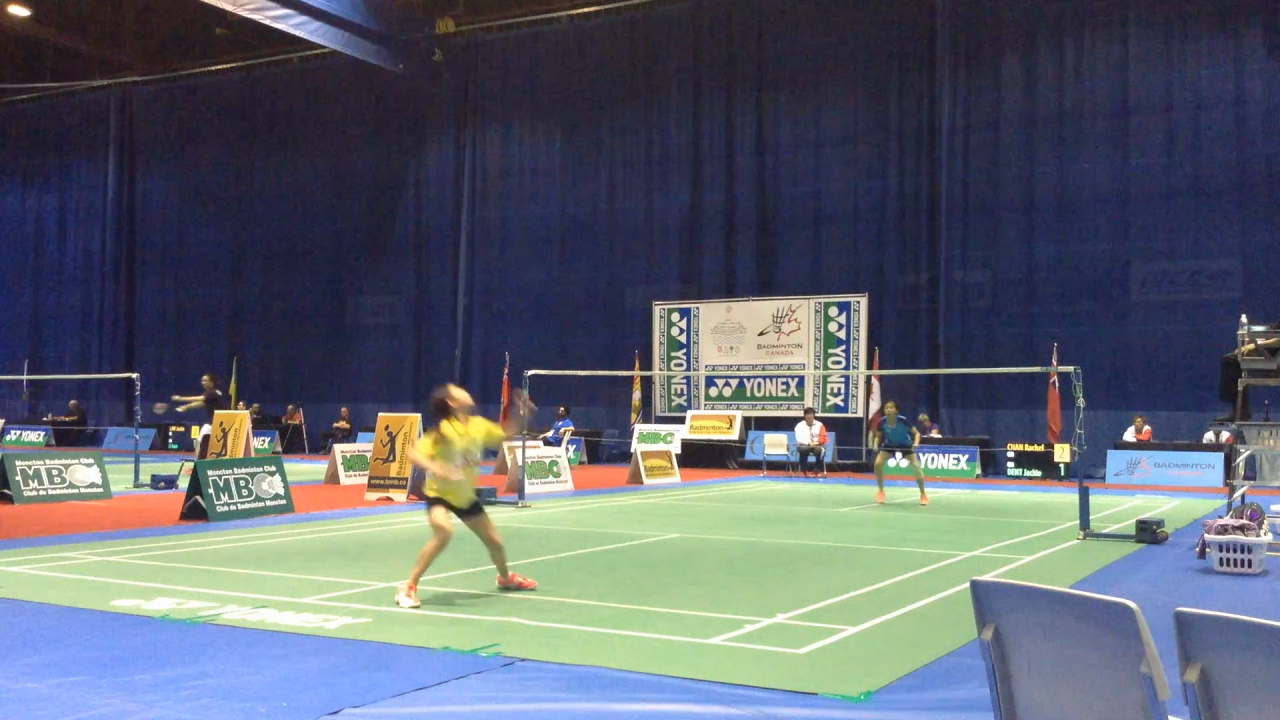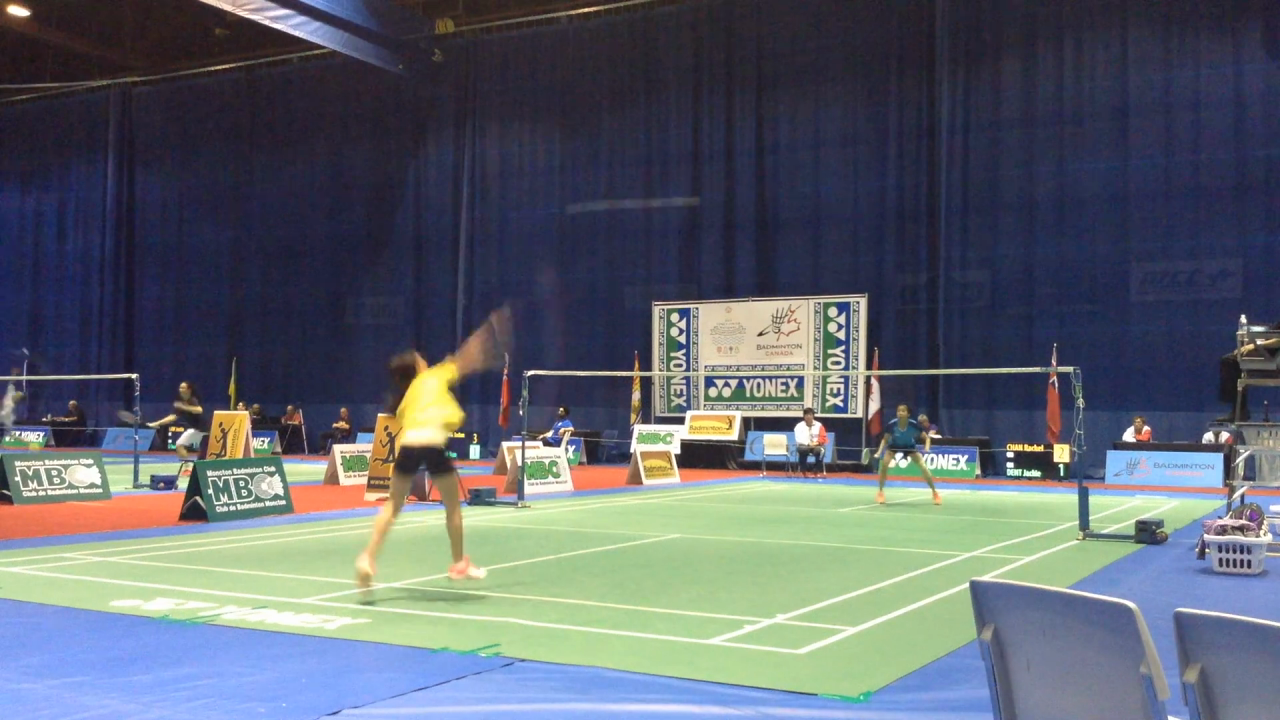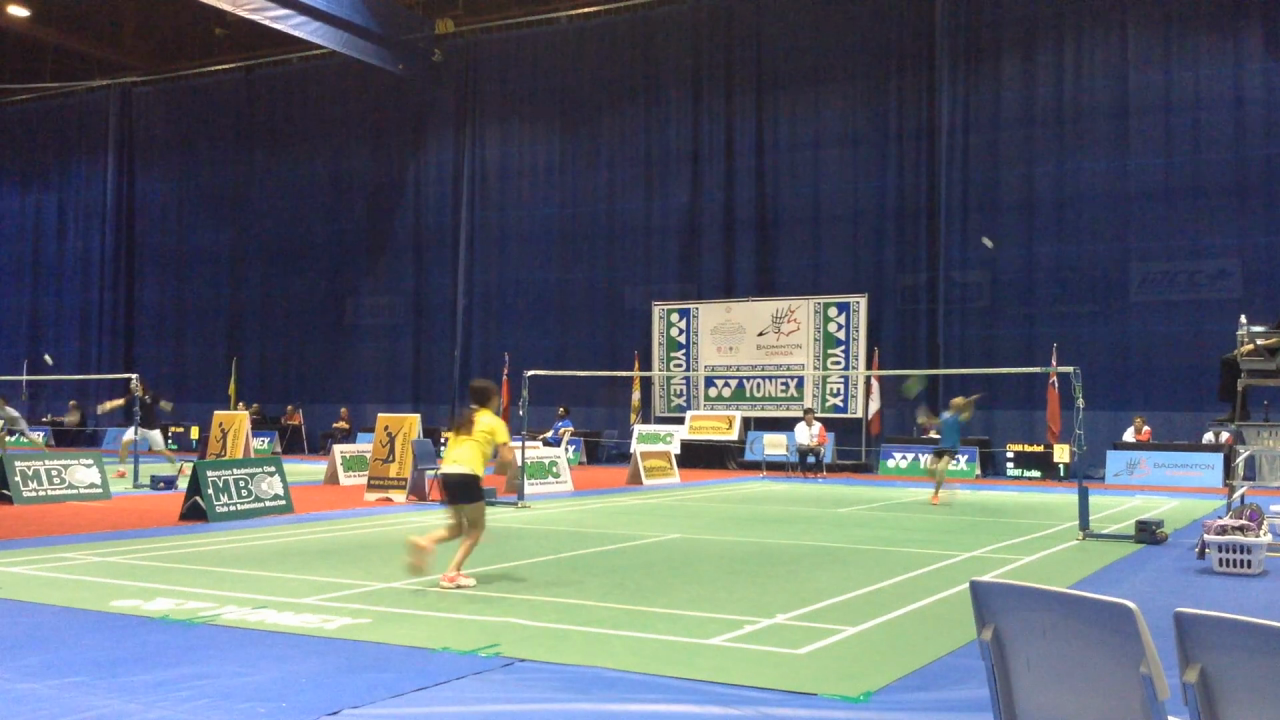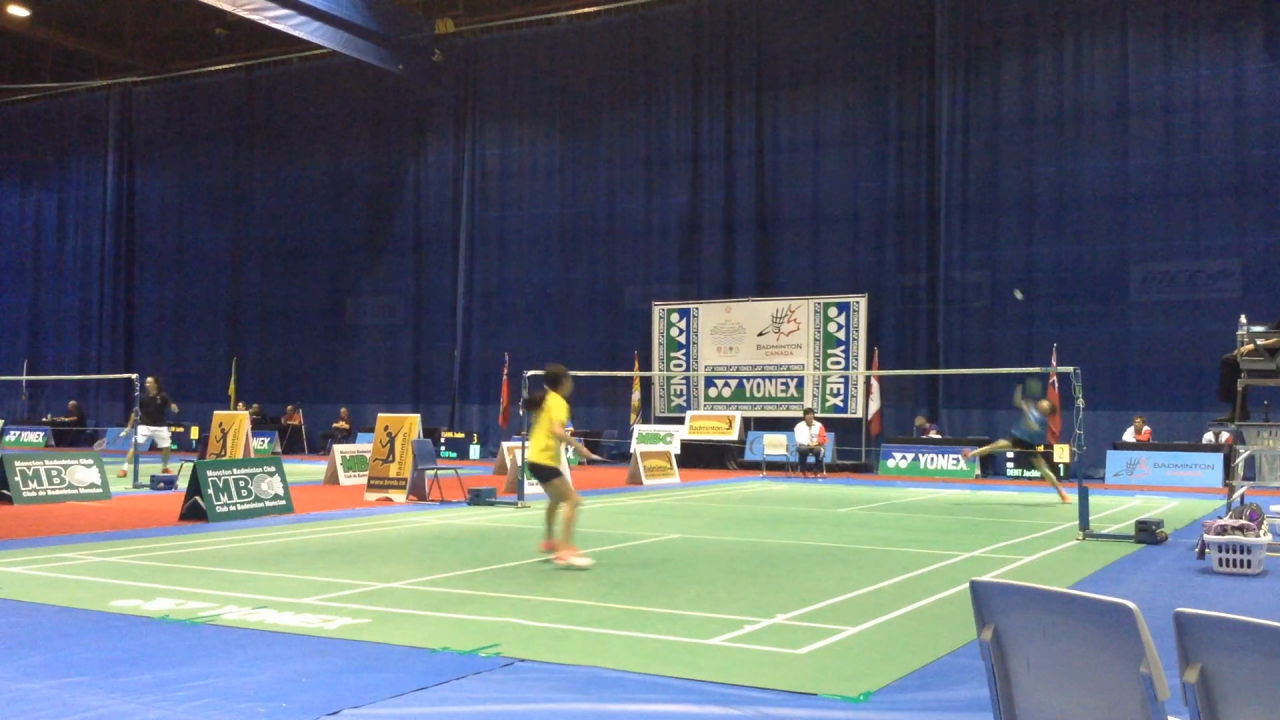
dt=0.5s
person 1, frame 1
left shoulder: (479, 425)
right shoulder: (442, 432)
left elbow: (507, 434)
right elbow: (413, 454)
left wrist: (521, 412)
right wrist: (433, 467)
left hip: (465, 496)
right hip: (439, 495)
left knee: (495, 542)
right knee: (443, 534)
left ankle: (506, 578)
right ankle: (409, 587)
person 1, frame 2
left shoulder: (406, 394)
right shoulder: (432, 377)
right elbow: (467, 363)
left hip: (408, 447)
right hip: (431, 446)
left knee: (393, 506)
right knee: (453, 505)
left ankle: (368, 557)
right ankle: (459, 564)
person 1, frame 3
left shoulder: (464, 420)
right shoulder: (496, 423)
right elbow: (508, 458)
right wrist: (502, 468)
left hip: (446, 473)
right hip: (467, 475)
left knee: (458, 527)
right knee: (476, 527)
left ankle: (424, 542)
right ankle: (452, 574)
person 1, frame 4
left shoulder: (546, 401)
right shoulder: (559, 403)
right elbow: (558, 431)
right wrist: (579, 447)
left hip: (538, 460)
right hip: (543, 461)
left knee: (557, 498)
right knee: (573, 501)
left ankle: (550, 542)
right ankle: (566, 552)
